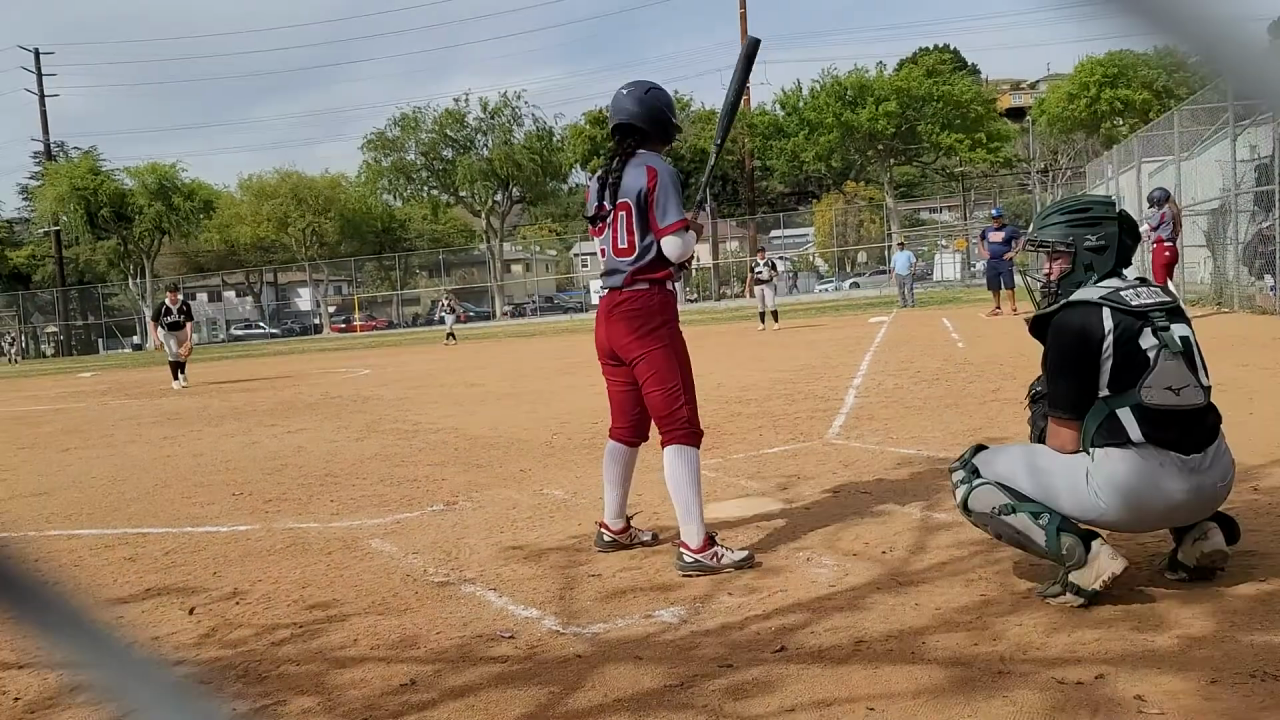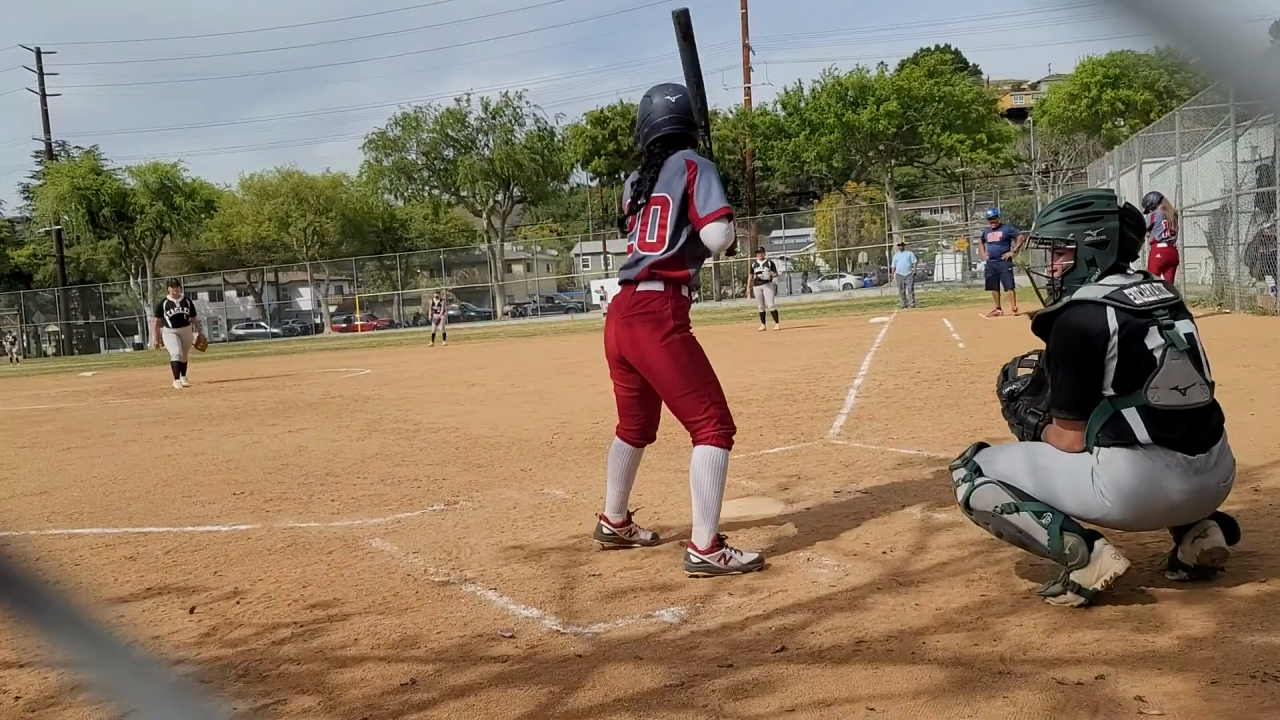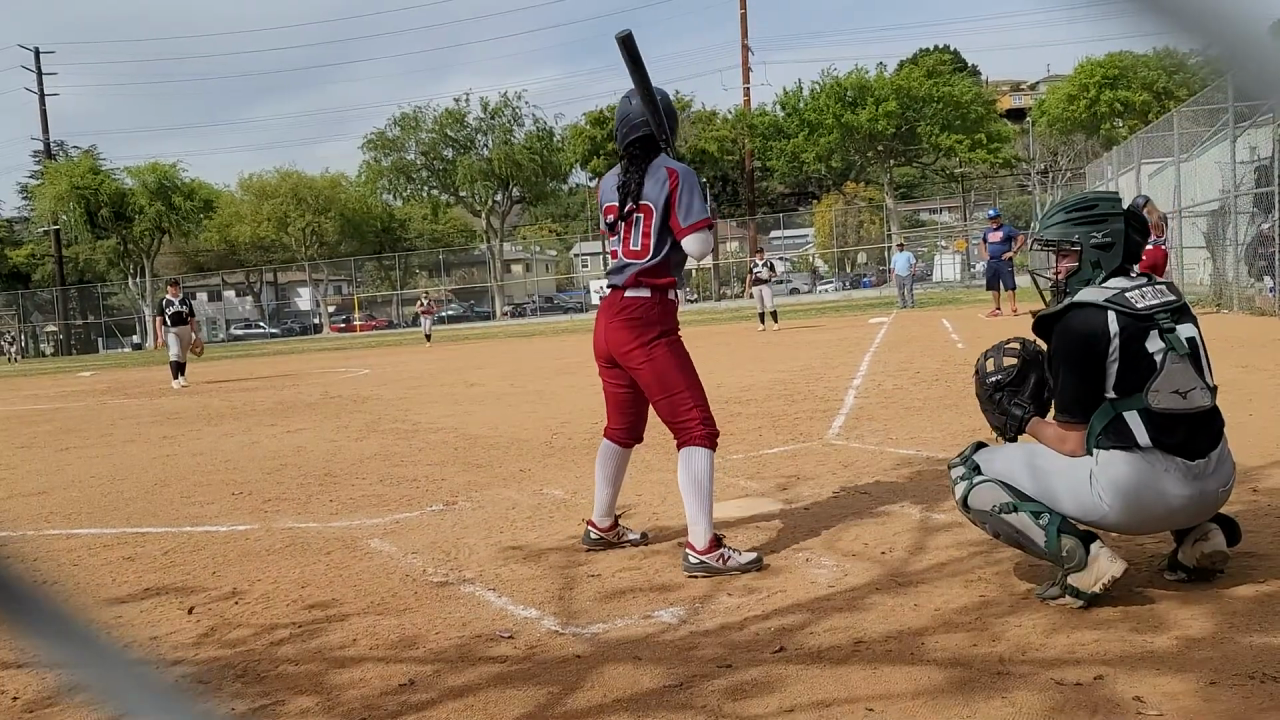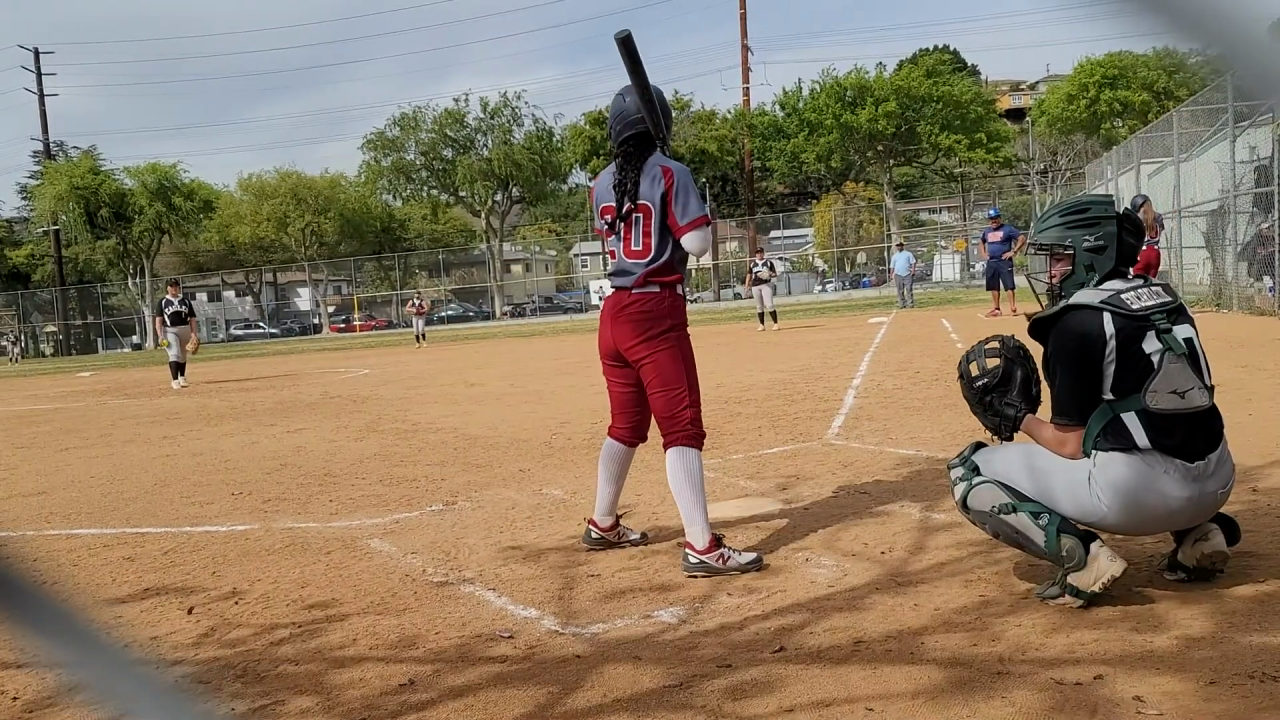
dt=0.5s
person 1, frame 1
left shoulder: (600, 182)
right shoulder: (657, 171)
right elbow: (677, 249)
right wrist: (692, 230)
left hip: (612, 314)
right hip: (648, 311)
left knee: (626, 426)
right knee: (680, 427)
left ankle: (613, 526)
right ankle: (696, 546)
person 1, frame 2
left shoulder: (635, 181)
right shoulder: (696, 167)
right elbow: (717, 238)
right wrist: (729, 225)
left hip: (622, 313)
right hip: (659, 317)
left knee: (635, 427)
right knee: (713, 425)
left ankle: (614, 521)
right ankle: (704, 548)
person 1, frame 3
left shoulder: (609, 183)
right shoulder: (676, 176)
right elbow: (698, 247)
right wrist: (704, 227)
left hip: (610, 317)
right hip: (649, 319)
left knee: (622, 428)
right knee: (696, 429)
left ankle: (601, 525)
right ankle: (702, 547)
person 1, frame 4
left shoulder: (602, 183)
right shoulder: (670, 173)
right elbow: (697, 244)
right wrist: (699, 217)
left hip: (615, 314)
right hip: (656, 315)
left knee: (626, 426)
right knee: (682, 429)
left ankle: (603, 525)
right ankle: (701, 547)
person 2, frame 1
left shoulder: (1073, 318)
right shoulder: (1160, 300)
left elbow: (1065, 440)
left wrist: (1044, 425)
left hip: (1133, 487)
left knee: (971, 473)
left ankle: (1081, 553)
right ankle: (1198, 530)
person 2, frame 2
left shoulder: (1078, 317)
right shoulder: (1164, 296)
left elbow: (1072, 440)
left wrist: (1034, 425)
left hip: (1138, 486)
left knee: (973, 471)
left ankle: (1082, 553)
right ankle: (1197, 528)
person 2, frame 3
left shoulder: (1080, 320)
right shoulder: (1168, 298)
left elbow: (1074, 443)
left wrist: (1026, 421)
left hip: (1139, 490)
left knee: (971, 471)
left ankle: (1079, 556)
right ankle: (1198, 531)
person 2, frame 4
left shoulder: (1077, 322)
right shoulder: (1167, 300)
left elbow: (1072, 445)
left wrist: (1018, 418)
left hip: (1137, 491)
left knee: (970, 472)
left ankle: (1080, 555)
right ankle: (1198, 531)
